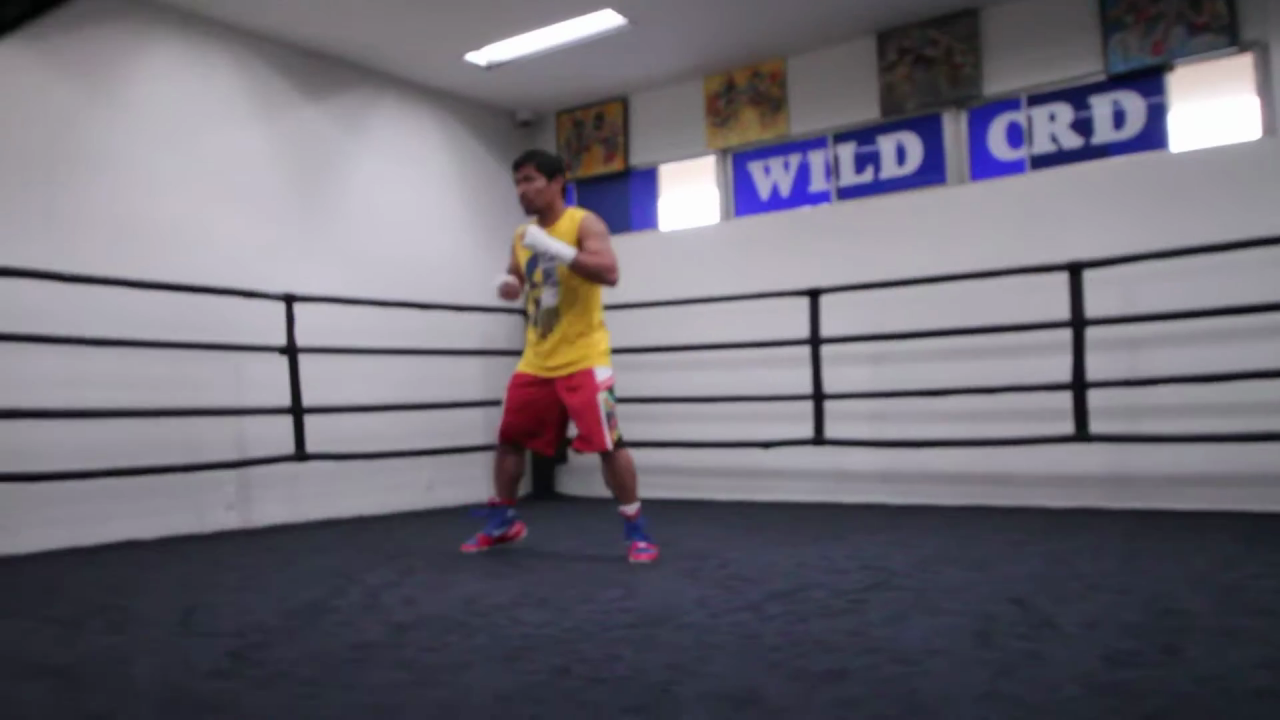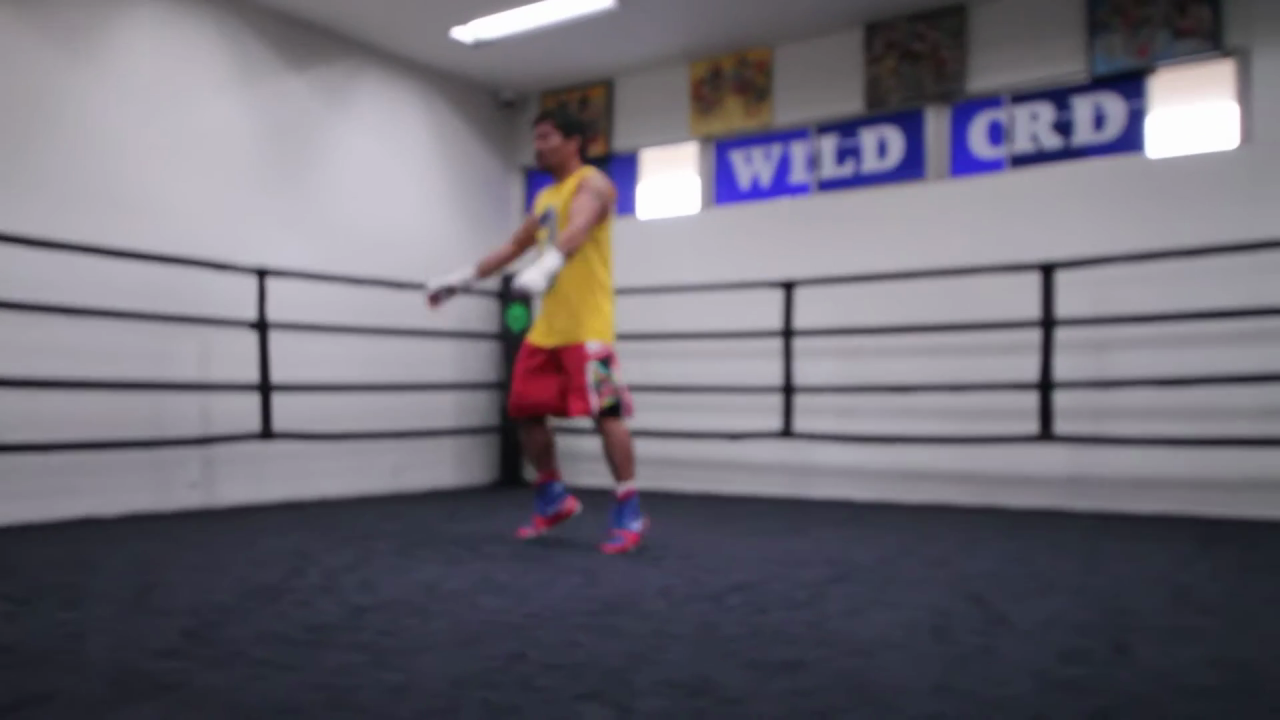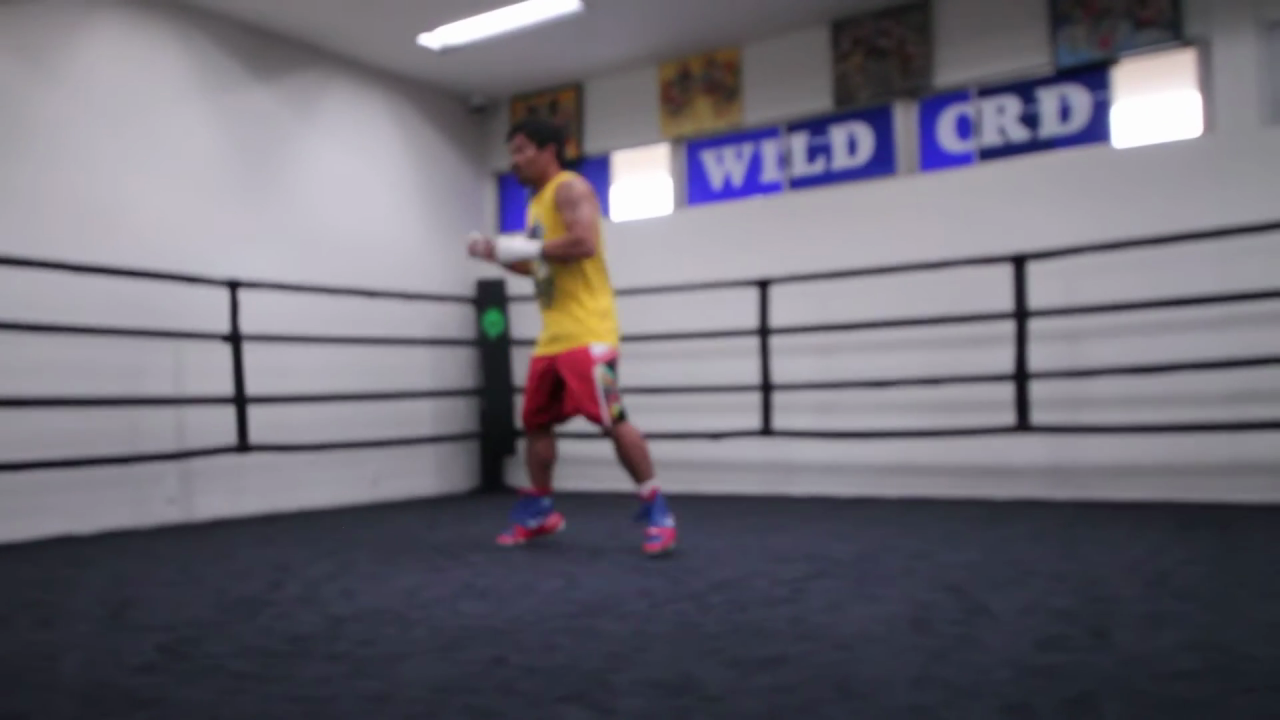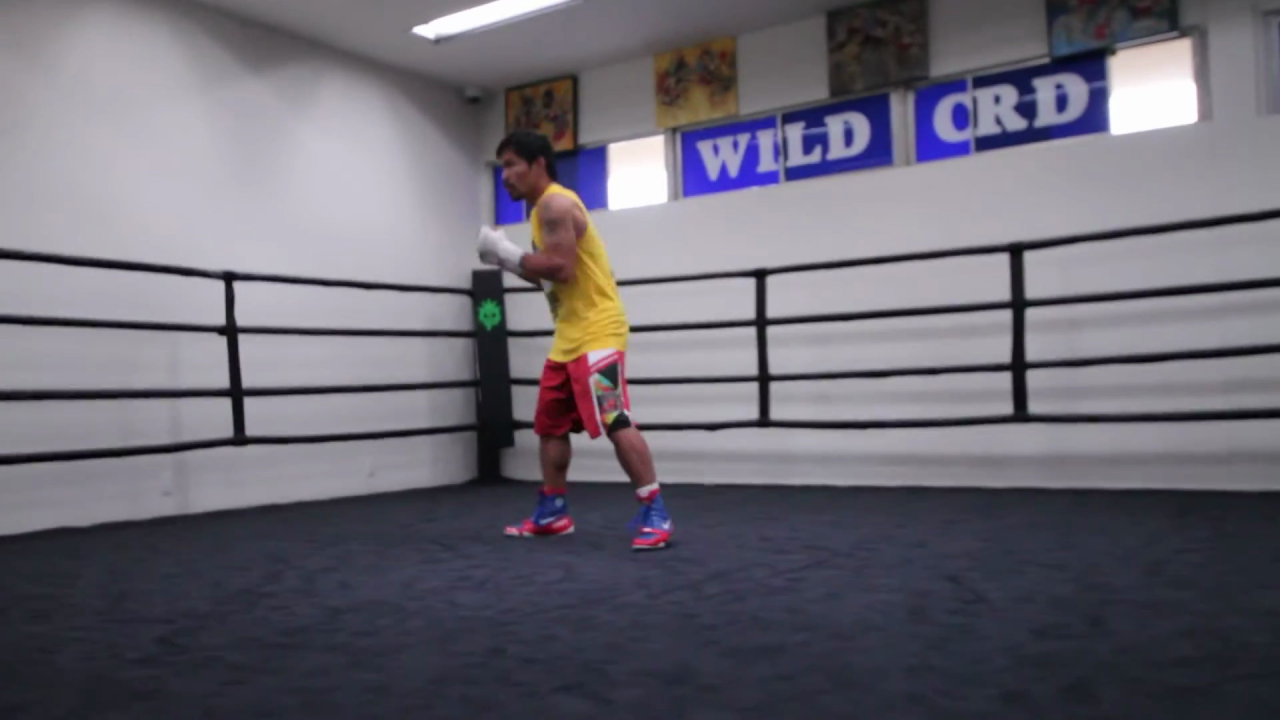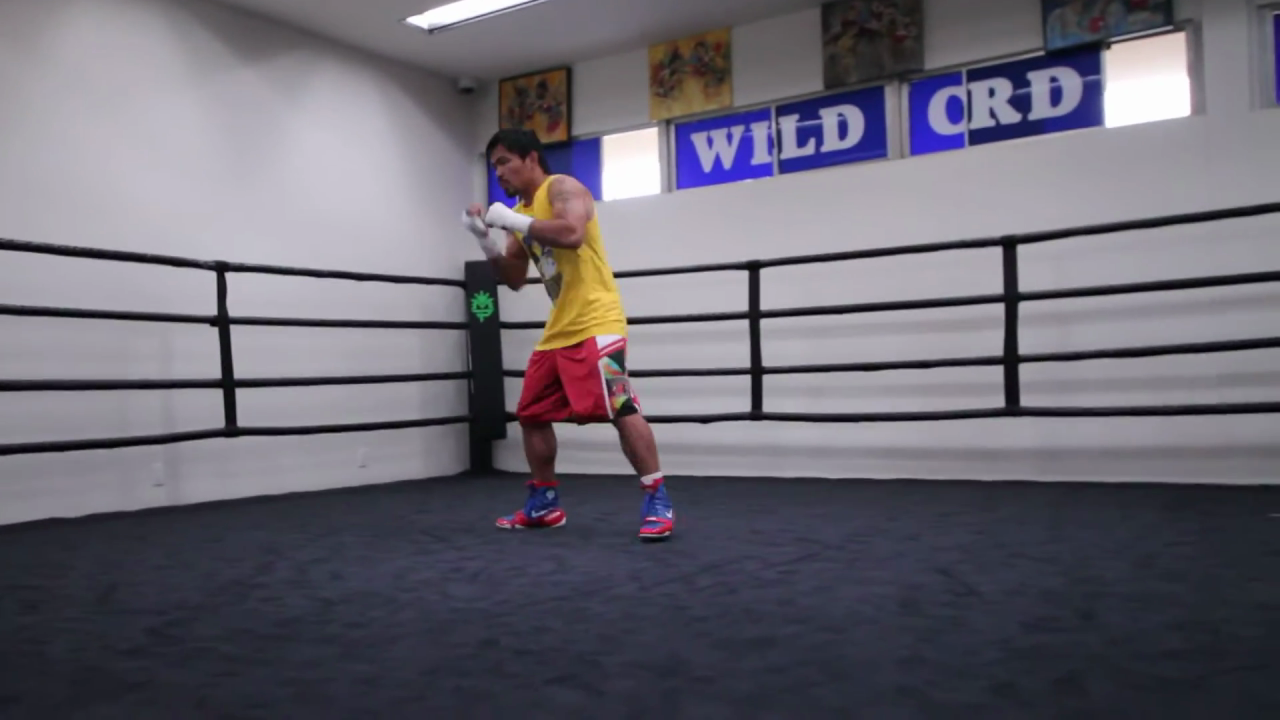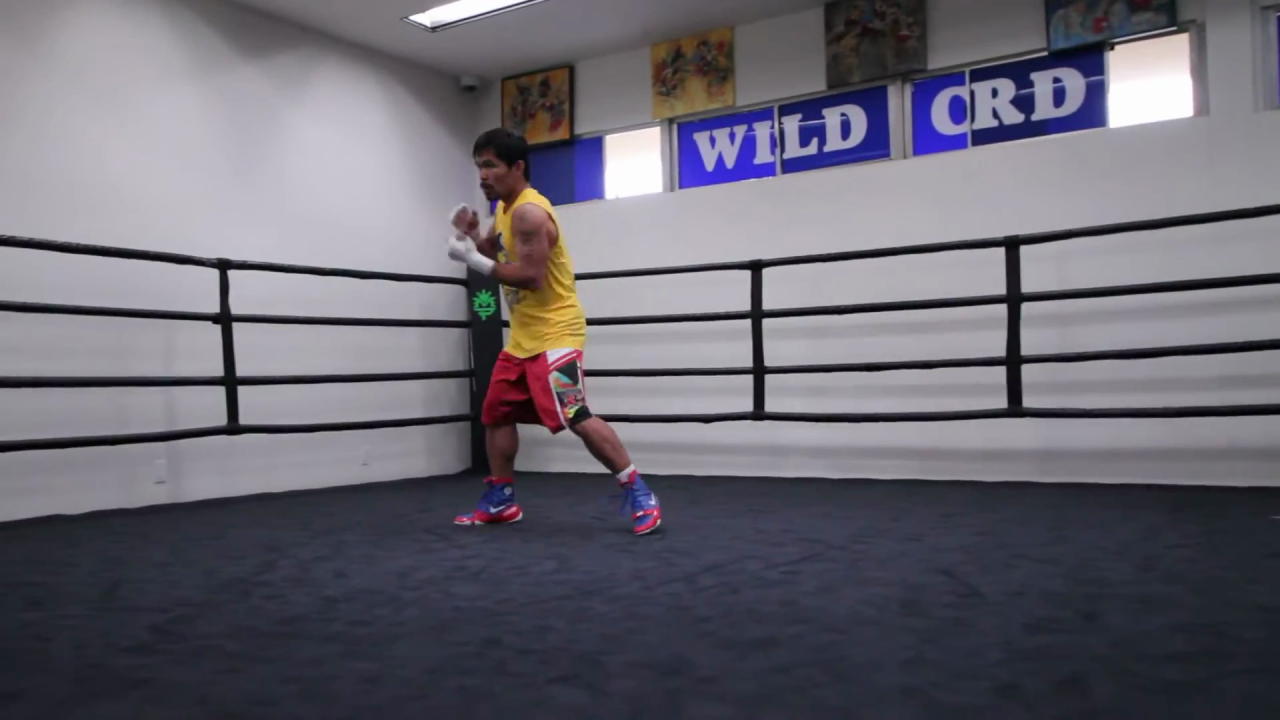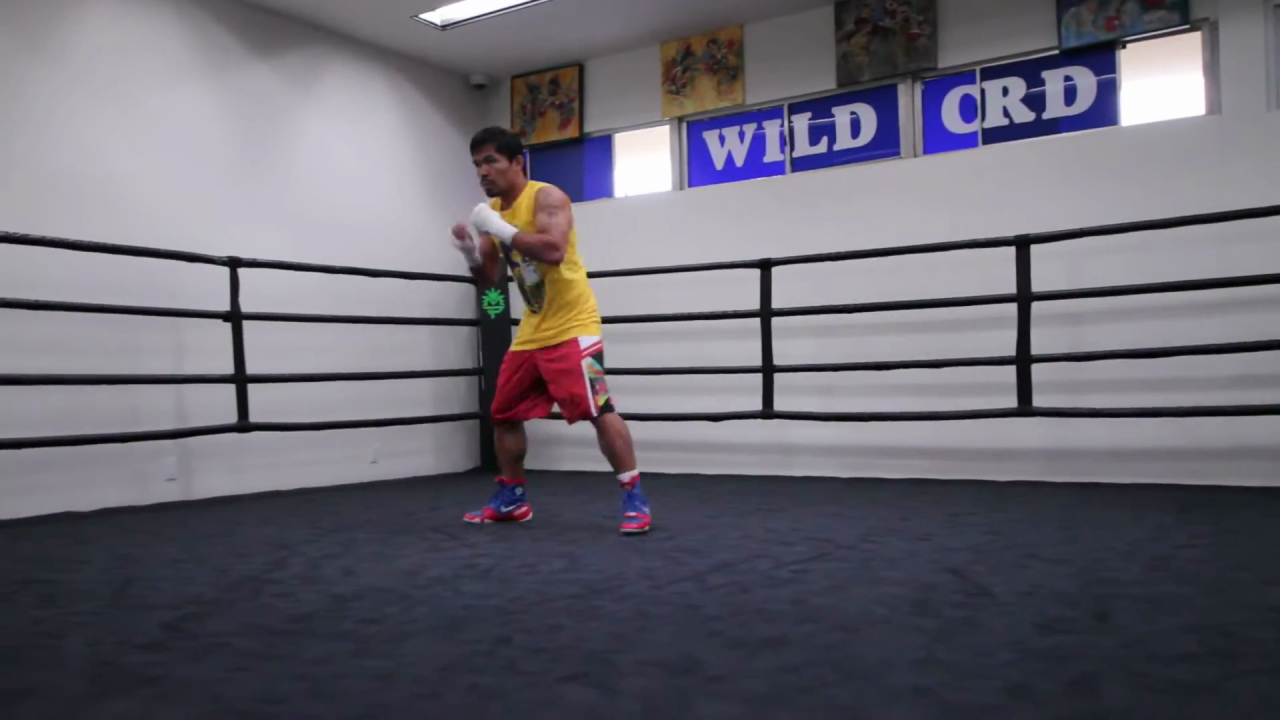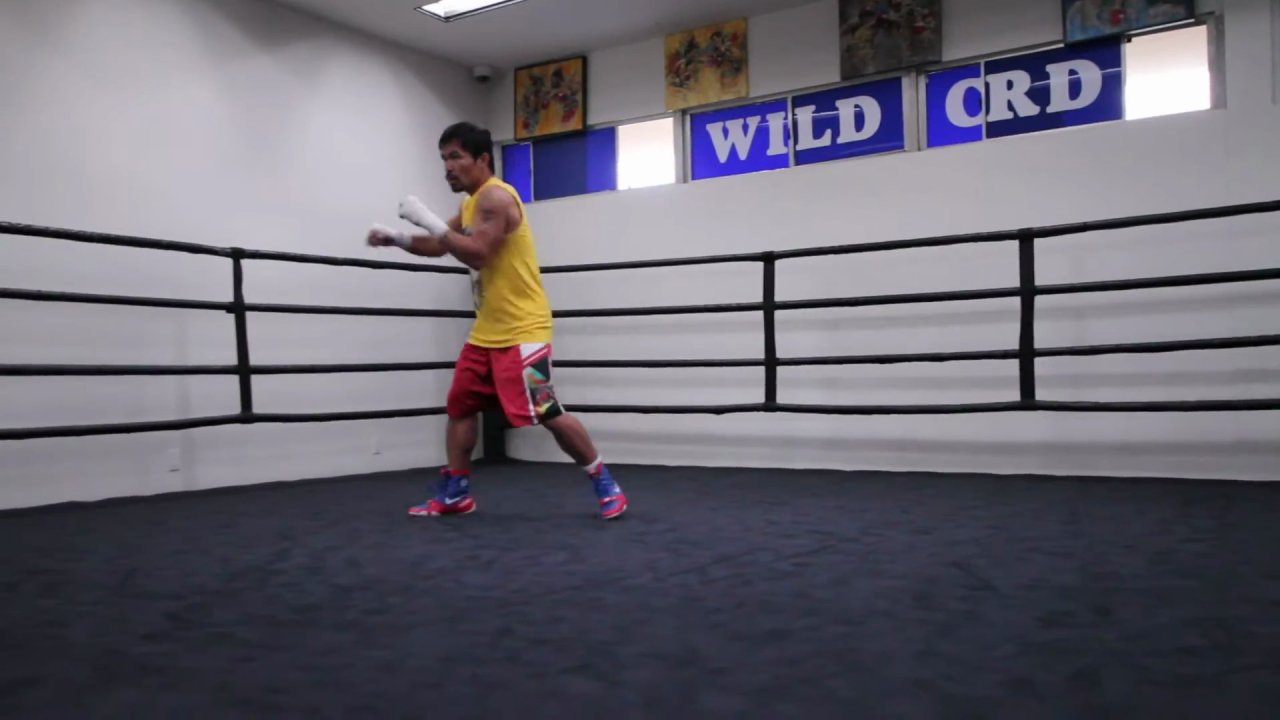
dt=0.4s
person 1, frame 1
left shoulder: (585, 225)
right shoulder: (526, 232)
left elbow: (608, 272)
left wrist: (555, 248)
right wrist: (508, 285)
left hip: (585, 359)
right hip: (536, 360)
left knee: (607, 443)
right knee: (510, 439)
left ankle: (637, 532)
right ankle: (502, 522)
person 1, frame 2
left shoulder: (591, 183)
right shoulder: (545, 196)
left elbow: (581, 226)
right elbow: (510, 249)
left wrist: (548, 265)
right wrist: (462, 277)
left hip: (587, 325)
right hip: (548, 325)
left knee: (606, 413)
right knee: (526, 411)
left ankle: (629, 514)
right ankle: (555, 497)
person 1, frame 3
left shoulder: (570, 188)
right shoulder: (538, 202)
left elbow: (583, 243)
left wrist: (524, 248)
right wrist: (497, 254)
left hip: (588, 329)
right hip: (555, 332)
left knee: (613, 418)
right knee: (535, 421)
left ankle: (657, 511)
right ankle: (538, 512)
person 1, frame 4
left shoulder: (557, 205)
right shoulder: (542, 209)
left elbow: (556, 267)
right elbow: (540, 275)
left wrist: (503, 247)
right wrist: (504, 257)
left hip: (597, 333)
right hip: (569, 338)
left knee: (614, 422)
right knee: (549, 424)
left ankle: (656, 513)
right ankle: (551, 512)
person 1, frame 5
left shoulder: (563, 187)
right shoulder: (522, 211)
left elbow: (571, 234)
right elbow: (513, 278)
left wrist: (515, 222)
right wrist: (485, 235)
left hip: (595, 321)
right hip: (559, 330)
left knee: (619, 409)
right knee: (532, 414)
left ankle: (658, 502)
right ankle: (544, 505)
person 1, frame 6
left shoulder: (531, 214)
right shoulder: (509, 208)
left elbow: (527, 277)
right elbow: (490, 253)
left wrist: (474, 259)
right wrist: (467, 232)
left hip: (555, 334)
right hip: (524, 338)
left knee: (577, 417)
right knee: (497, 415)
left ankle: (641, 496)
right ankle: (500, 501)
person 1, frame 7
left shoulder: (546, 196)
right shoulder: (493, 210)
left elbow: (554, 248)
right elbow: (488, 277)
left wrist: (499, 229)
right wrist: (473, 250)
left hip: (573, 326)
right hip: (532, 334)
left knee: (598, 409)
right knee: (504, 413)
left ankle: (635, 499)
right ankle: (511, 499)
person 1, frame 8
left shoulder: (496, 197)
right shoulder: (473, 202)
left elbow: (474, 254)
right elbow: (439, 246)
left wrist: (429, 220)
right wrist: (396, 237)
left hip: (523, 330)
right hip: (488, 330)
left knee: (549, 415)
right knee: (460, 406)
left ankle: (606, 485)
right ankle: (455, 492)
